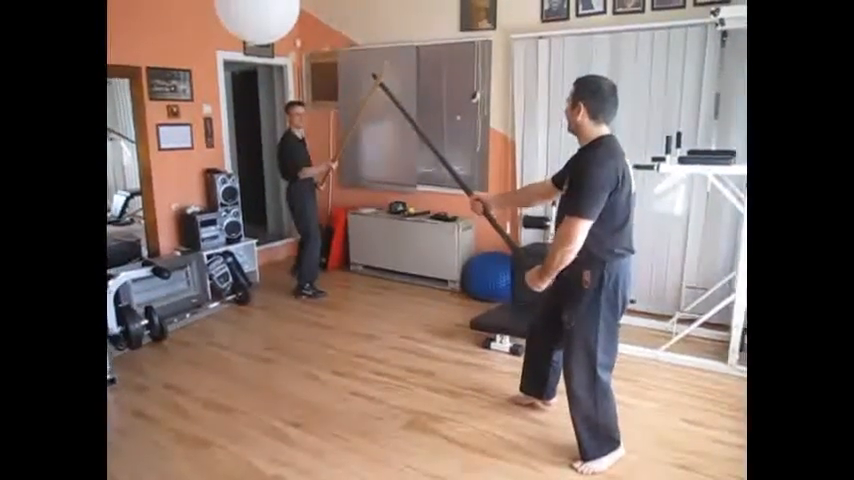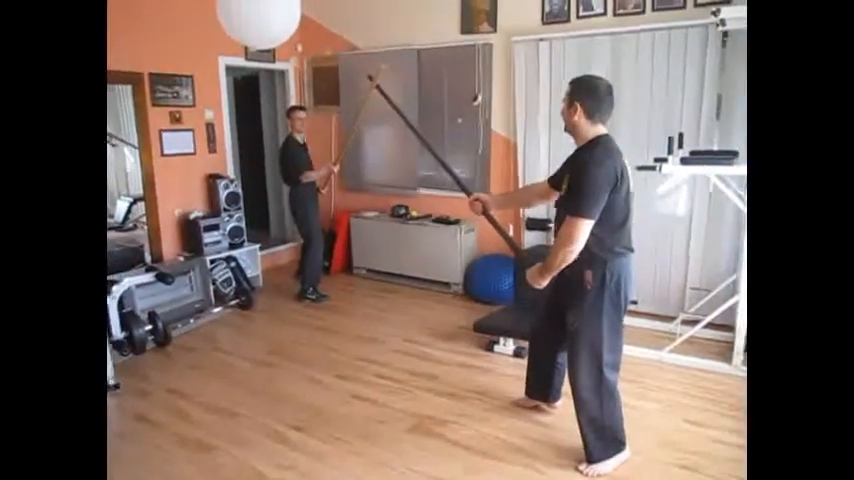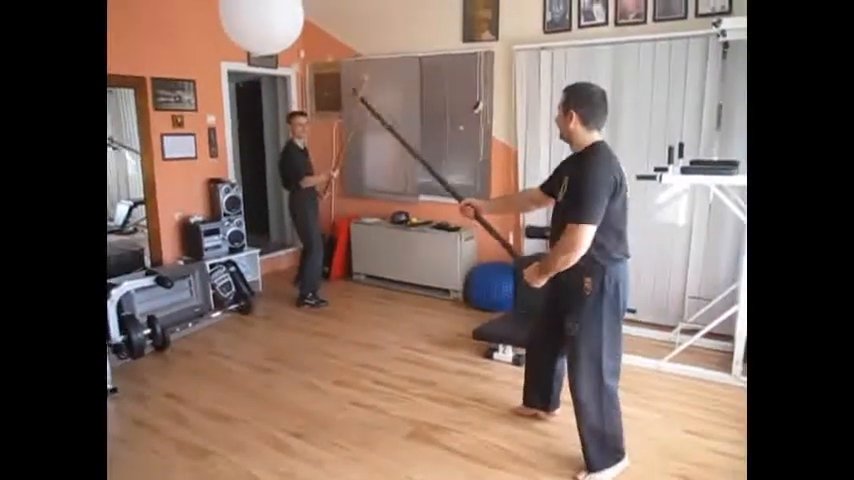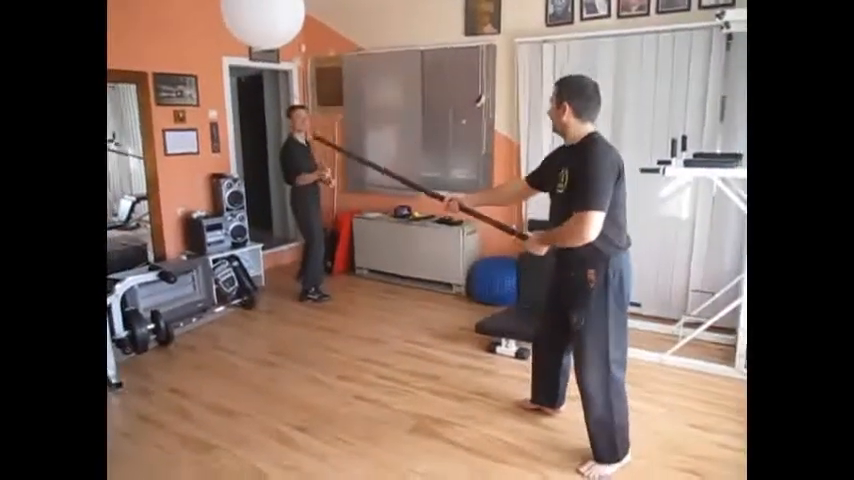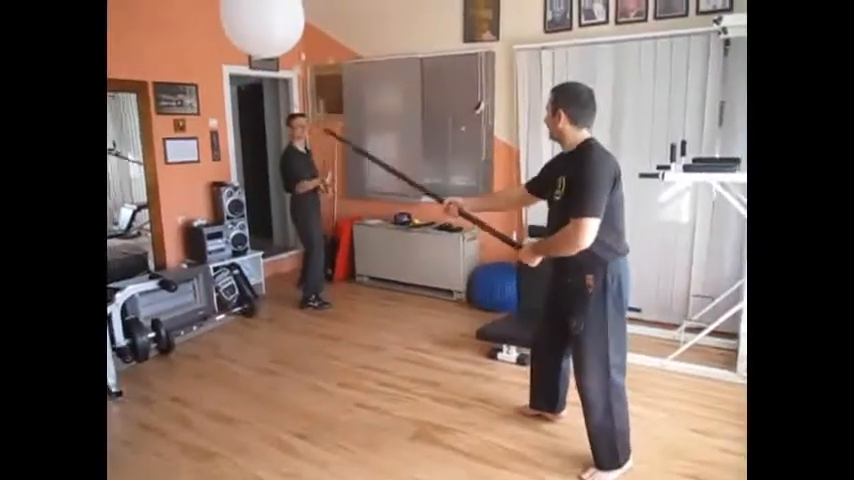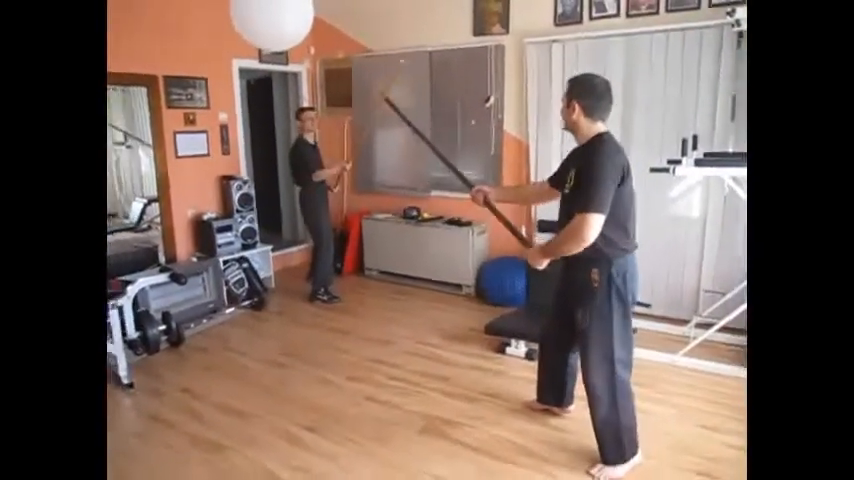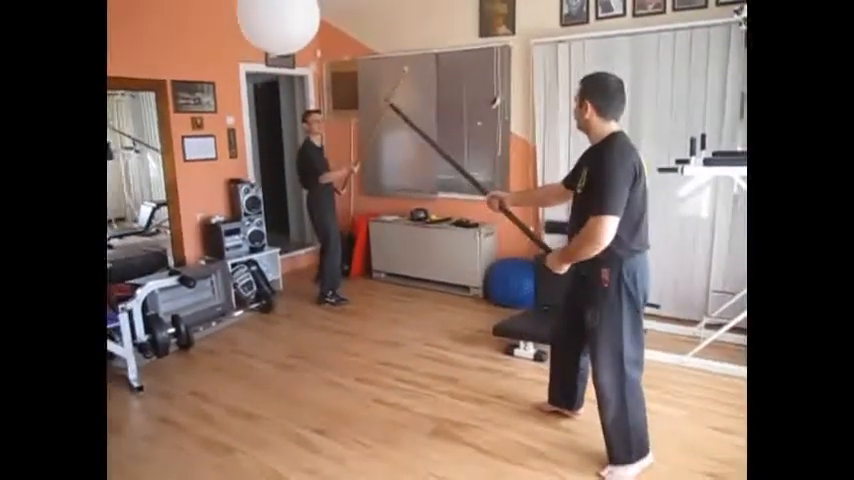
dt=0.3s
person 1, frame 1
left shoulder: (599, 162)
right shoulder: (593, 154)
left elbow: (571, 237)
right elbow: (546, 190)
left wrist: (544, 274)
right wrist: (494, 200)
left hip: (599, 275)
right hip: (582, 269)
left knee: (585, 363)
right knee: (544, 329)
left ankle: (603, 447)
right ankle: (539, 391)
person 1, frame 2
left shoulder: (597, 161)
right shoulder: (586, 154)
left elbow: (573, 237)
right elbow: (544, 191)
left wrist: (544, 272)
right wrist: (493, 201)
left hip: (600, 274)
right hip: (581, 270)
left knee: (591, 363)
right knee: (546, 332)
right ankle: (543, 394)
person 1, frame 3
left shoulder: (597, 167)
right shoulder: (577, 162)
left elbow: (576, 243)
right elbow: (536, 197)
left wrist: (541, 271)
right wrist: (485, 205)
left hip: (597, 281)
right hip: (574, 277)
left knee: (590, 371)
right knee: (543, 340)
right ankle: (541, 402)
person 1, frame 4
left shoulder: (599, 157)
right shoulder: (564, 156)
left elbow: (586, 229)
right elbow: (520, 188)
left wrist: (542, 240)
right wrist: (468, 199)
left hip: (601, 272)
right hip: (571, 267)
left knee: (598, 364)
right knee: (550, 336)
right ankle: (547, 398)
person 1, frame 5
left shoulder: (596, 163)
right shoulder: (562, 163)
left elbow: (581, 236)
right elbow: (519, 195)
left wrist: (536, 250)
right wrist: (467, 203)
left hip: (599, 278)
right hip: (570, 274)
left knee: (597, 370)
right knee: (548, 341)
right ankle: (547, 404)
person 1, frame 6
left shoulder: (603, 156)
right shoulder: (583, 153)
left elbow: (585, 232)
right elbow: (546, 190)
left wrist: (542, 253)
right wrist: (495, 193)
left hip: (606, 271)
right hip: (582, 267)
left knee: (604, 363)
right knee: (556, 335)
right ankle: (556, 398)
person 1, frame 7
left shoulder: (616, 157)
right shoulder: (597, 153)
left elbow: (600, 234)
right elbow: (561, 191)
left wrist: (562, 258)
right wrist: (510, 198)
left hip: (616, 272)
right hip: (594, 269)
left knee: (613, 363)
right knee: (567, 336)
right ankle: (566, 400)
person 2, frame 1
left shoulder: (299, 139)
right shoulder: (288, 142)
right elbow: (300, 172)
left wrist: (315, 179)
right wrist: (324, 167)
left hip: (305, 191)
right hip: (299, 193)
left knee: (308, 235)
right knee: (313, 238)
left ankle: (300, 268)
right ankle: (304, 285)
person 2, frame 2
left shoulder: (301, 143)
right shoulder: (290, 147)
right elbow: (303, 176)
left wrist: (317, 182)
right wrist: (326, 171)
left hip: (308, 196)
right hip: (300, 197)
left knee: (310, 239)
right knee: (315, 242)
left ankle: (303, 273)
right ankle: (308, 289)
person 2, frame 3
left shoulder: (302, 149)
right shoulder: (290, 152)
right elbow: (302, 181)
left wrist: (317, 189)
right wrist: (325, 176)
left hip: (308, 201)
right hip: (301, 203)
left knee: (310, 245)
right knee: (315, 247)
left ankle: (302, 279)
right ankle: (307, 294)
person 2, frame 4
left shoulder: (305, 143)
right shoulder: (290, 147)
right elbow: (298, 179)
left wrist: (326, 177)
right wrist: (318, 175)
left hip: (311, 196)
right hip: (302, 197)
left knee: (312, 240)
right knee: (316, 241)
left ankle: (305, 274)
right ankle: (309, 289)
person 2, frame 5
left shoulder: (306, 151)
right shoulder: (290, 156)
right elbow: (297, 187)
left wrist: (323, 185)
right wrist: (318, 181)
left hip: (311, 203)
right hip: (302, 206)
left knee: (313, 247)
right knee: (316, 249)
left ankle: (306, 282)
right ankle: (310, 296)
person 2, frame 6
left shoulder: (312, 145)
right shoulder: (300, 148)
right elbow: (314, 175)
left wrist: (327, 184)
right wrist: (339, 169)
left hip: (319, 197)
right hip: (311, 198)
left knee: (322, 241)
right knee: (325, 242)
left ankle: (315, 275)
right ankle: (320, 290)
person 2, frame 7
left shoulder: (318, 147)
right shoulder: (307, 151)
right elbow: (321, 177)
left wrist: (334, 187)
right wrist: (346, 171)
left hip: (325, 199)
right hip: (318, 201)
left knee: (328, 243)
right knee: (333, 245)
left ankle: (323, 278)
right ankle: (327, 292)
